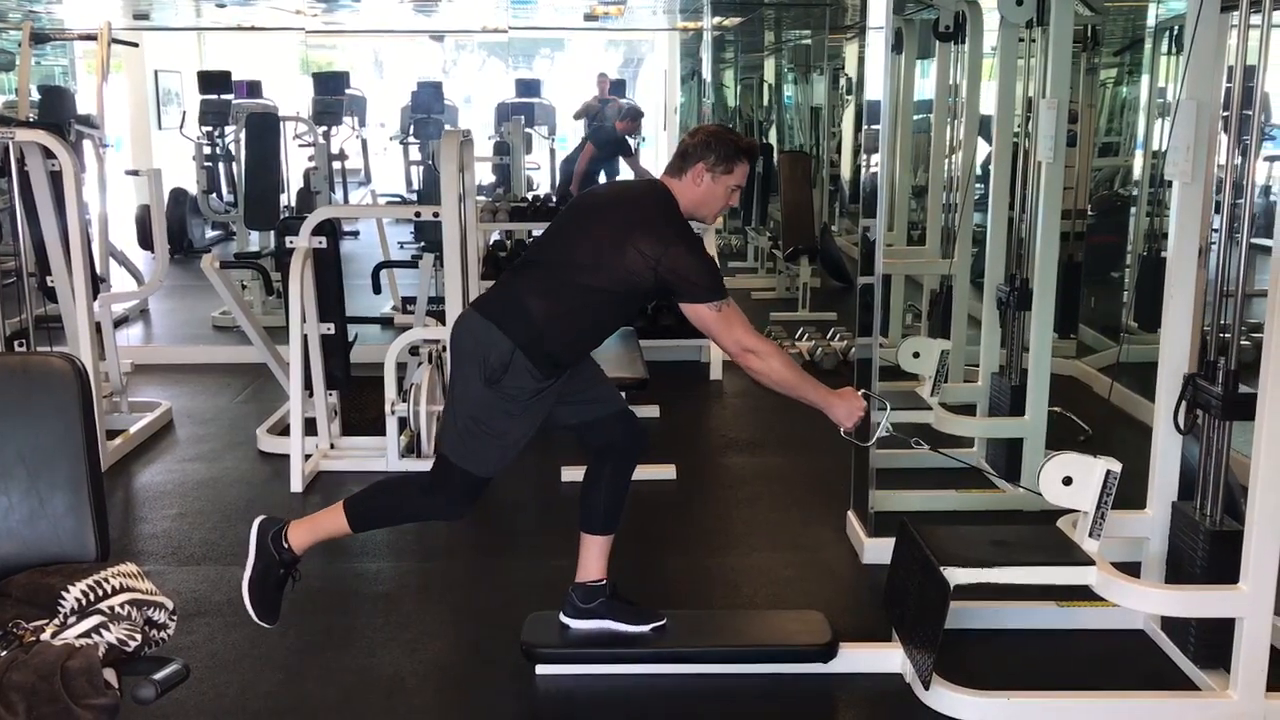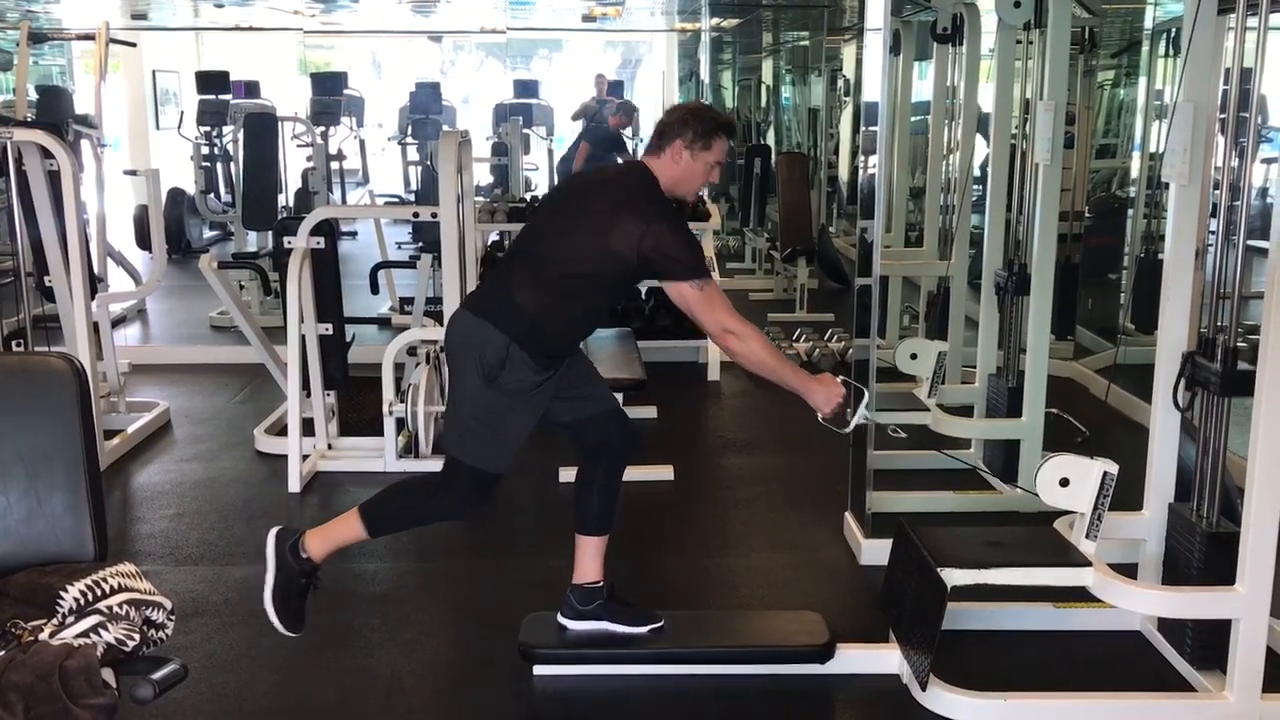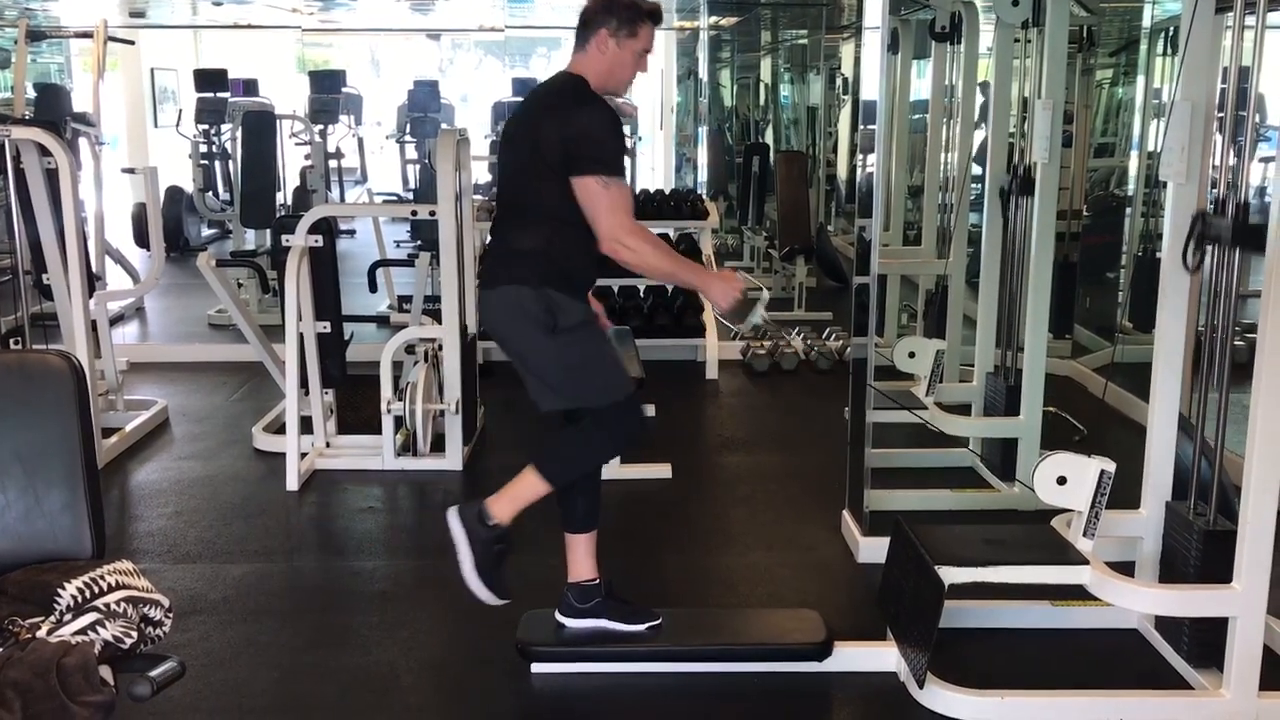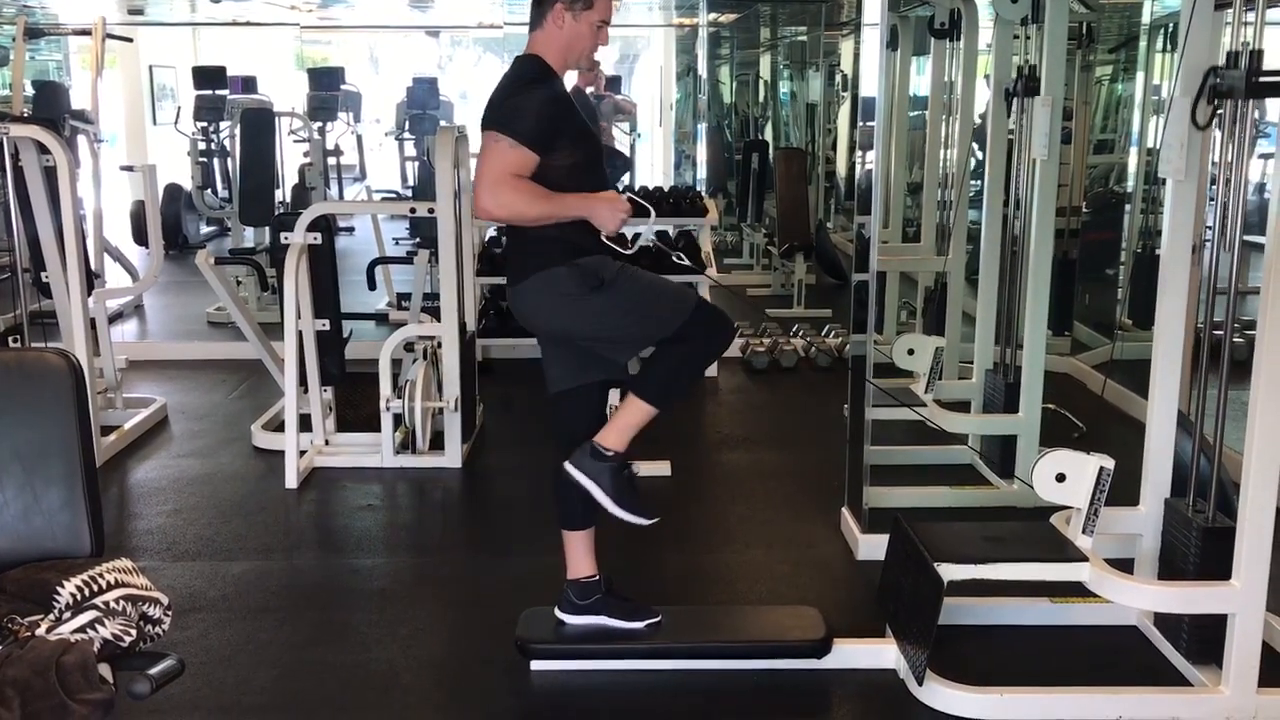
dt=0.5s
person 1, frame 1
left shoulder: (623, 199)
right shoulder: (672, 244)
right elbow: (749, 351)
right wrist: (832, 402)
left hip: (535, 345)
right hip: (505, 354)
left knee: (620, 440)
right knee: (451, 490)
left ankle: (588, 596)
right ankle: (284, 541)
person 1, frame 2
left shoulder: (605, 184)
right shoulder: (655, 223)
right elbow: (728, 330)
right wrist: (809, 386)
left hip: (533, 340)
right hip: (501, 347)
left knee: (609, 437)
right knee: (465, 487)
left ankle: (585, 596)
right ankle: (304, 549)
person 1, frame 3
left shoulder: (548, 104)
right shoulder: (590, 116)
right elbow: (618, 239)
left wrist: (580, 299)
right wrist: (702, 281)
left hip: (531, 291)
right hip: (533, 297)
left knee: (584, 433)
right knee: (617, 421)
left ankle: (583, 594)
right ankle: (487, 517)
person 1, frame 4
left shoulder: (538, 88)
right shoulder: (532, 91)
right elbow: (494, 197)
left wrist: (594, 205)
right wrist: (590, 206)
left hip: (558, 282)
right hip: (563, 280)
left knee: (582, 433)
right knee: (708, 328)
left ankle: (583, 590)
right ankle: (606, 453)
